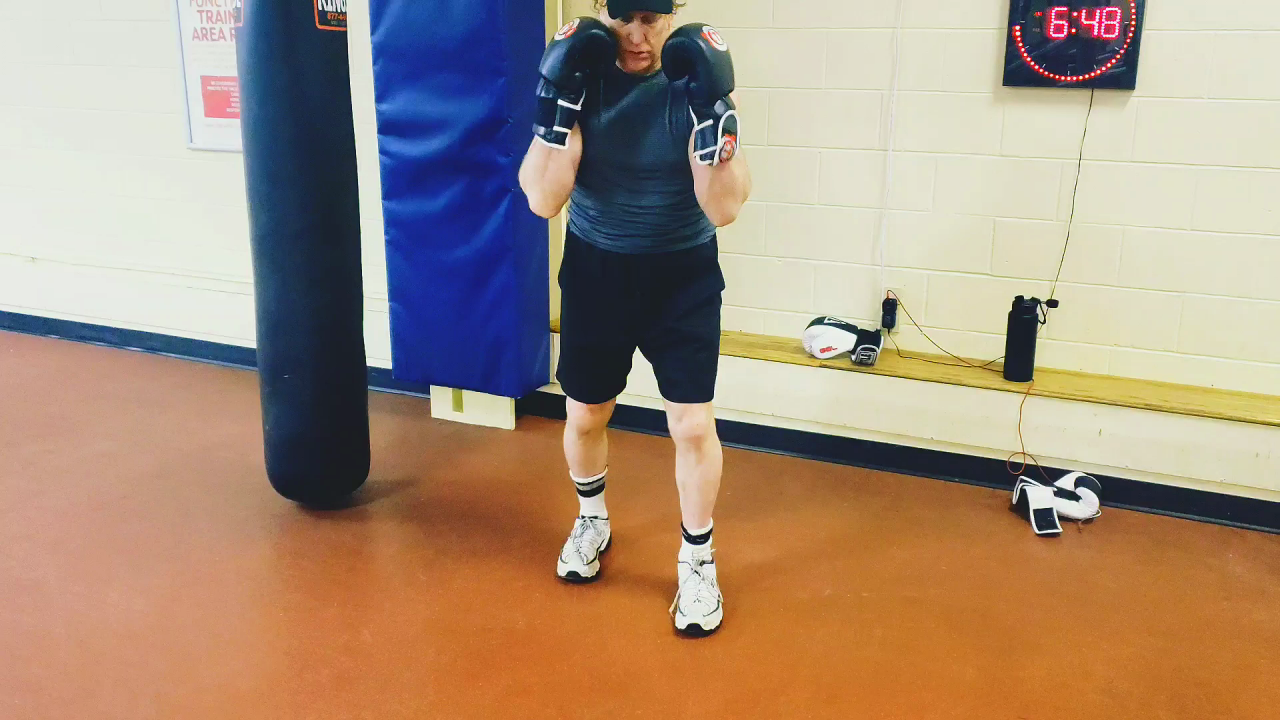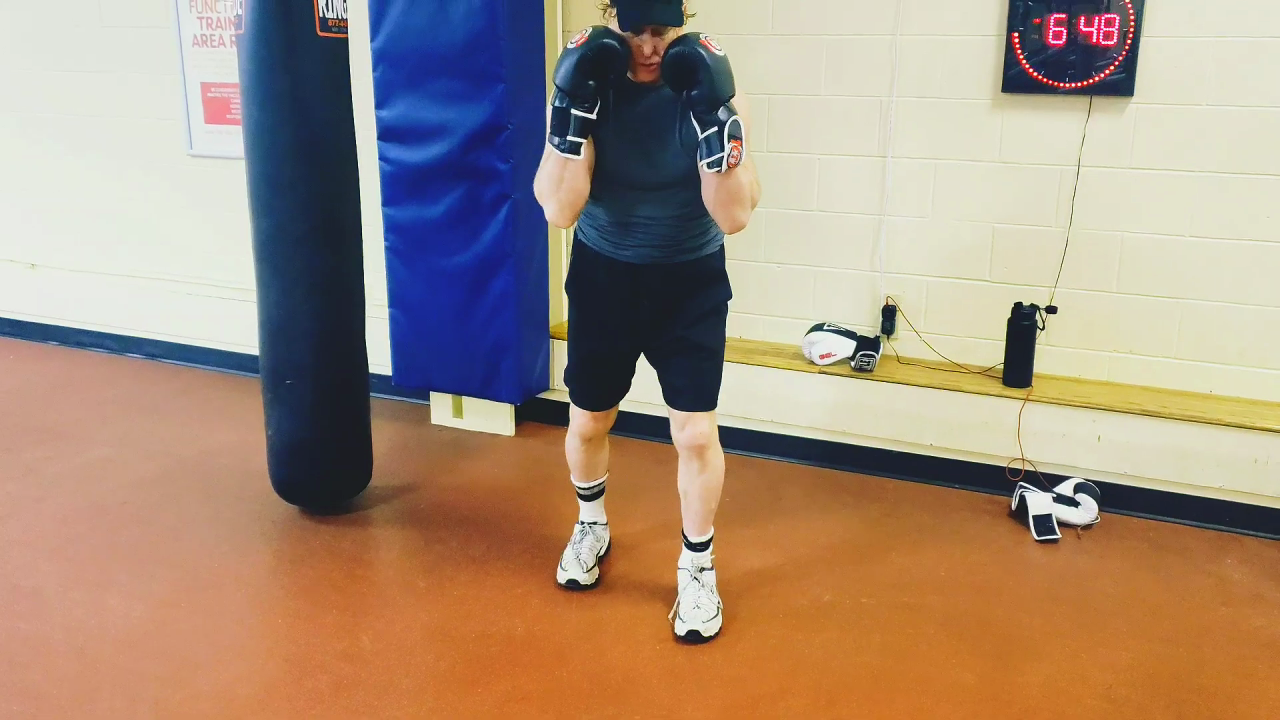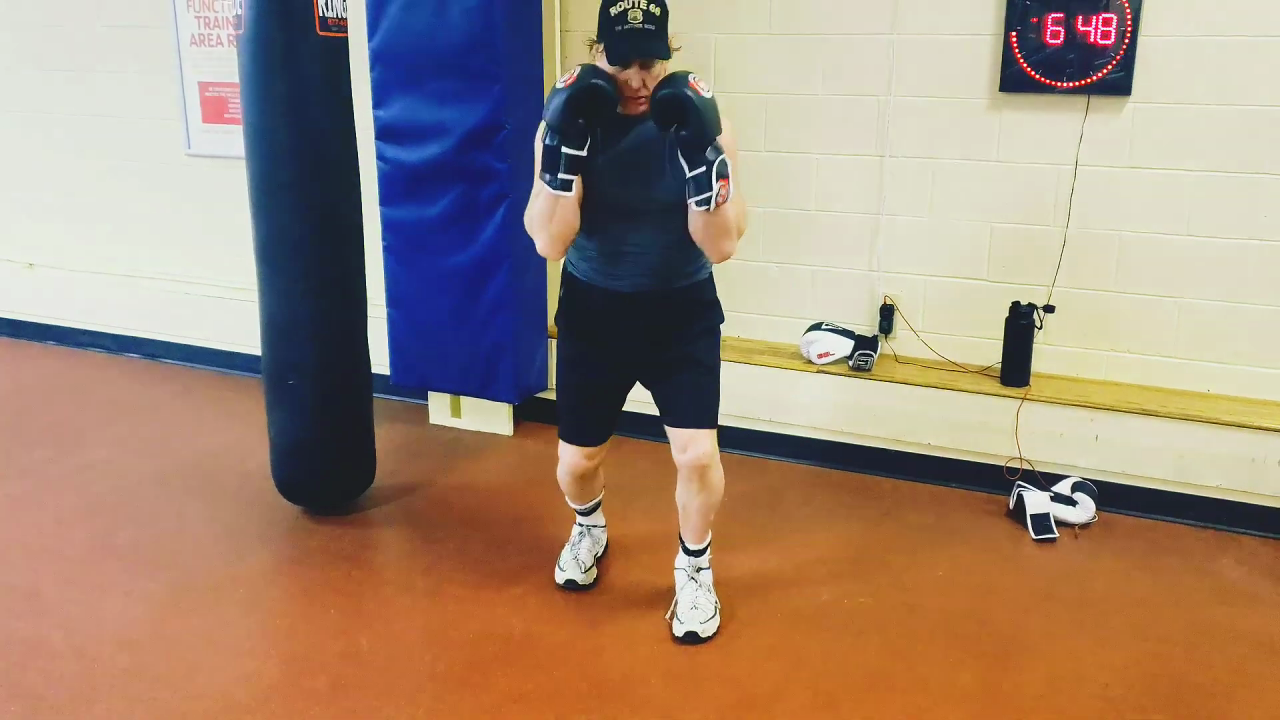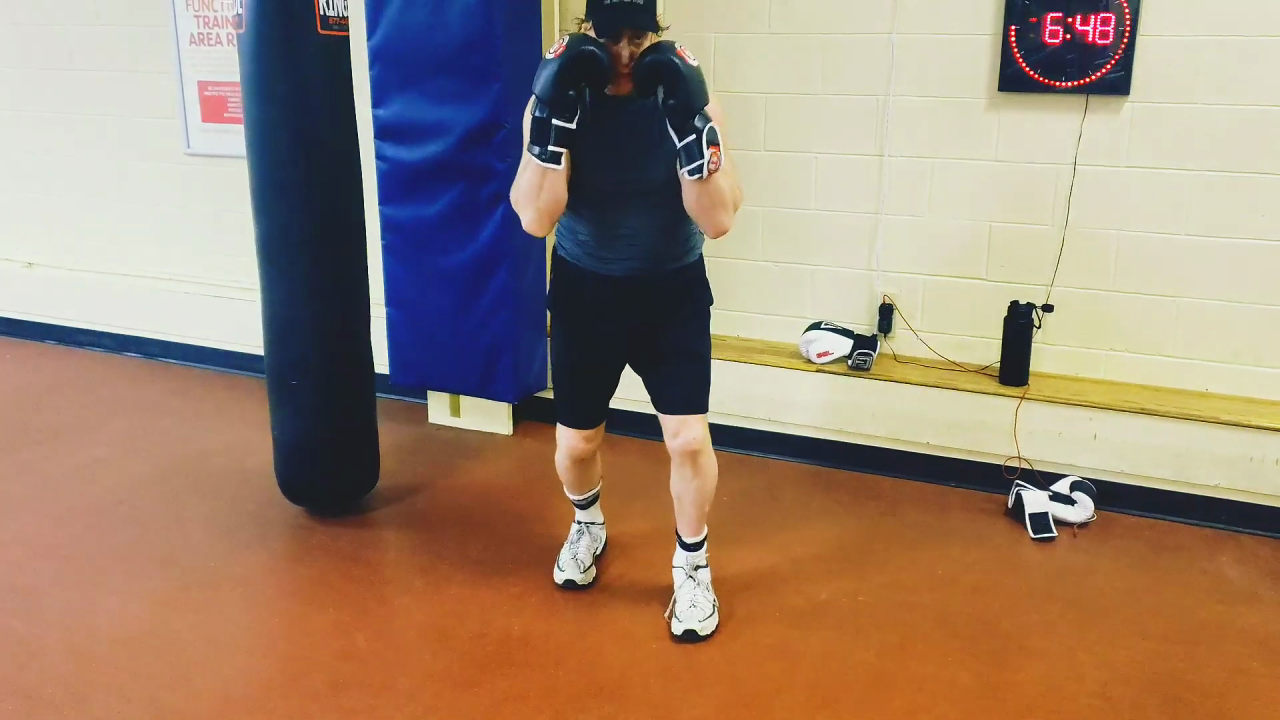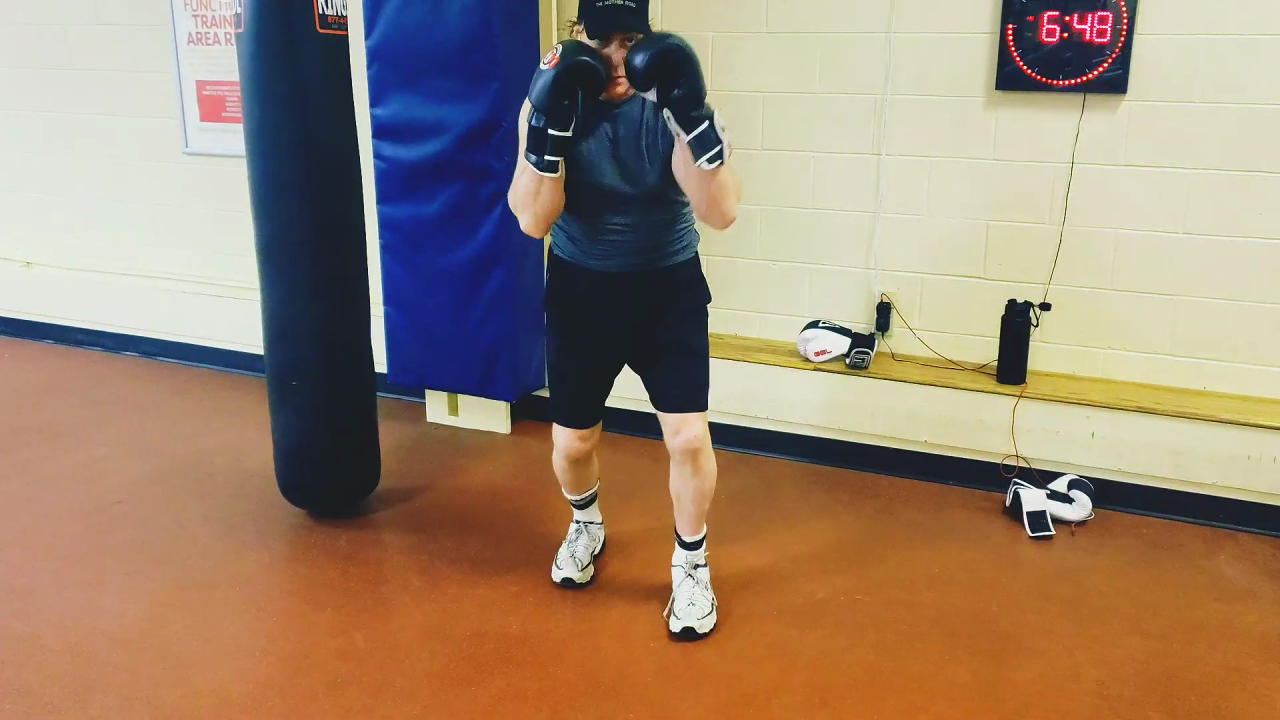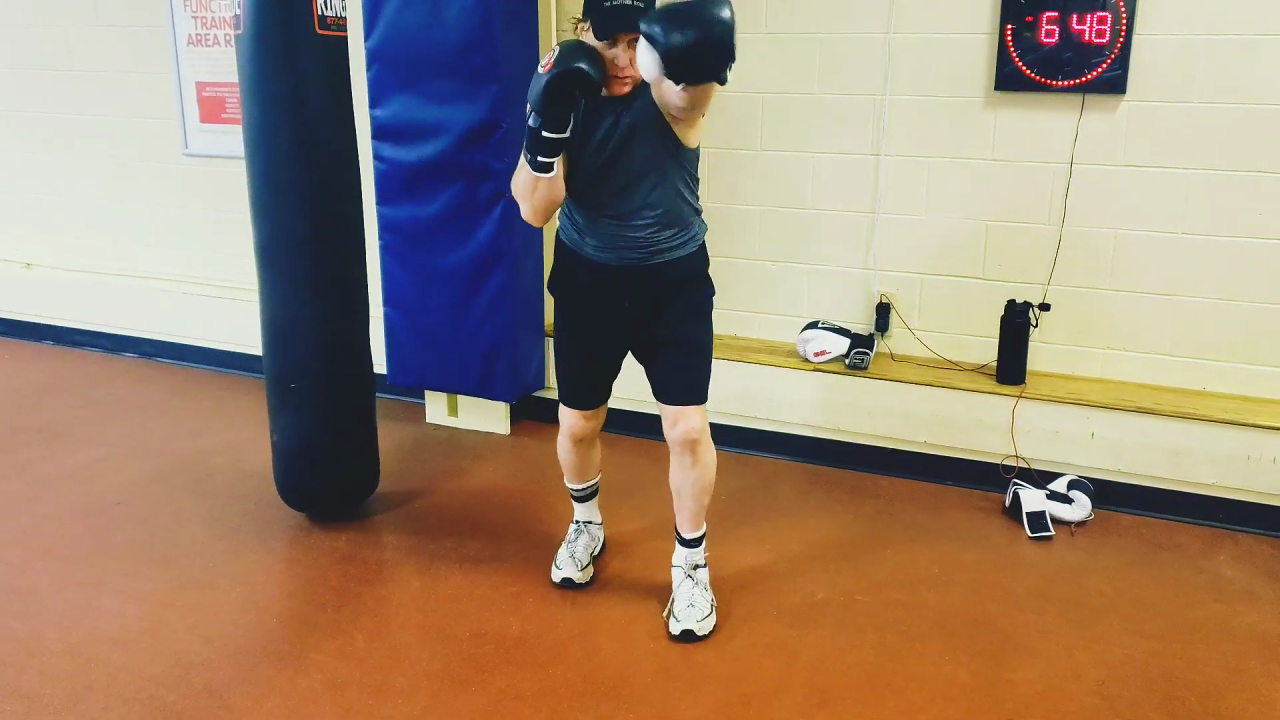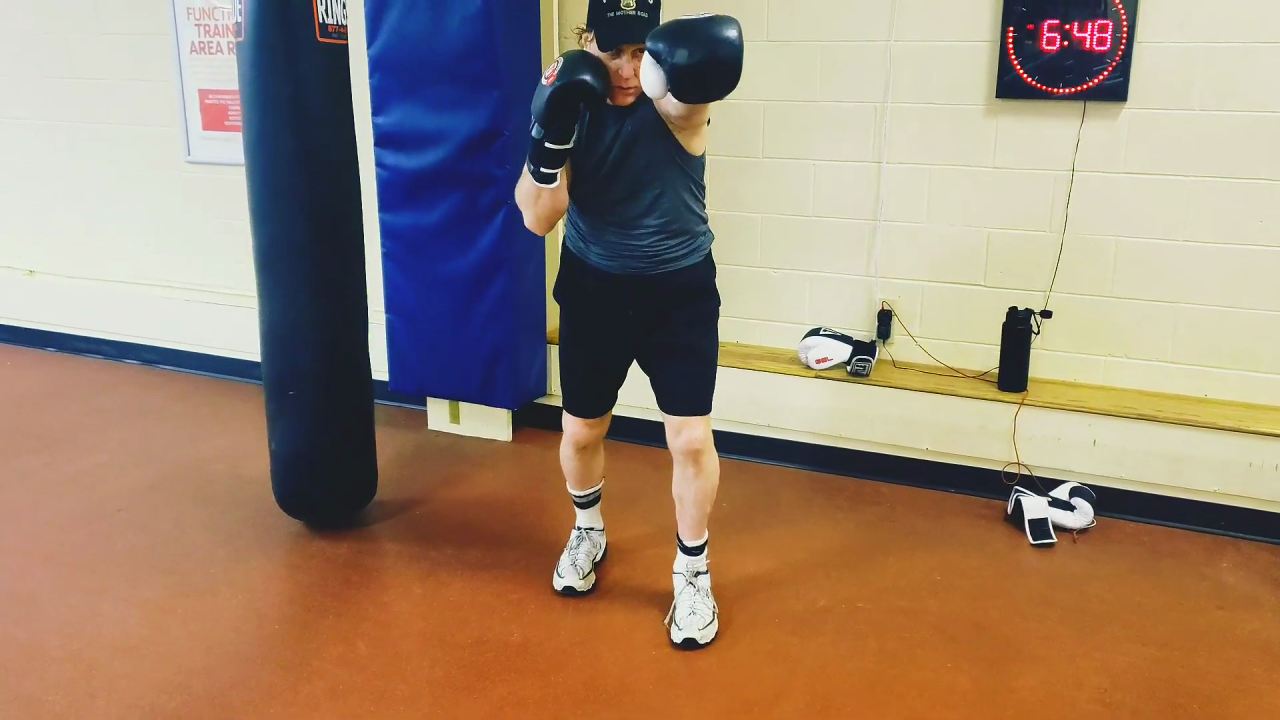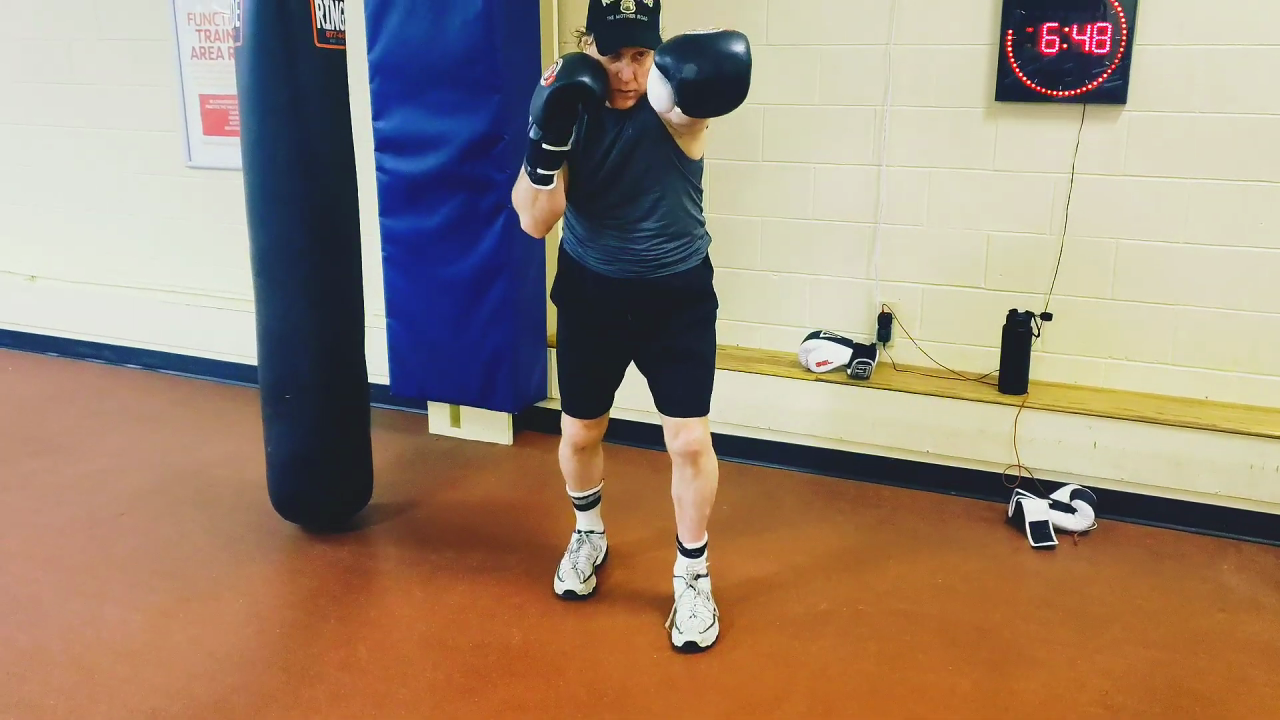
dt=0.3s
person 1, frame 1
left shoulder: (699, 82)
right shoulder: (578, 80)
left elbow: (724, 208)
right elbow: (542, 200)
left wrist: (713, 107)
right wrist: (558, 97)
left hip: (683, 276)
right hip: (596, 270)
left knee: (693, 424)
right knee: (585, 415)
left ankle: (697, 561)
right ankle: (592, 520)
person 1, frame 2
left shoulder: (711, 90)
right shoulder: (586, 87)
left elbow: (734, 215)
right elbow: (559, 210)
left wrist: (715, 113)
right wrist: (573, 107)
left hip: (690, 284)
right hip: (603, 278)
left knee: (696, 433)
right knee: (588, 422)
left ankle: (697, 567)
right ankle: (591, 526)
person 1, frame 3
left shoulder: (700, 121)
right shoulder: (567, 118)
left elbow: (721, 246)
right elbow: (550, 243)
left wrist: (701, 151)
right wrist: (565, 143)
left hip: (683, 310)
right hip: (594, 309)
left knee: (697, 455)
right knee: (577, 459)
left ankle: (694, 570)
right ankle: (589, 530)
person 1, frame 4
left shoulder: (686, 101)
right shoulder: (558, 98)
left elbow: (717, 221)
right elbow: (536, 219)
left wrist: (691, 122)
right wrist: (553, 116)
left hip: (672, 292)
right hip: (585, 293)
left knee: (689, 440)
right knee: (576, 443)
left ankle: (691, 566)
right ankle: (588, 525)
person 1, frame 5
left shoulder: (674, 103)
right shoulder: (550, 102)
left elbow: (719, 213)
right elbow: (533, 221)
left wrist: (690, 110)
right wrist: (550, 121)
left hip: (669, 290)
right hip: (581, 292)
left knee: (688, 438)
right knee: (572, 440)
left ankle: (691, 565)
right ankle: (587, 524)
person 1, frame 6
left shoulder: (669, 86)
right shoulder: (564, 94)
left elbow: (693, 83)
right elbow: (534, 209)
right wrist: (546, 123)
left hip: (673, 282)
right hip: (588, 280)
left knee: (687, 428)
right knee: (577, 422)
left ankle: (690, 565)
right ankle: (586, 524)
person 1, frame 7
left shoulder: (672, 98)
right shoulder: (570, 101)
left elbow: (688, 87)
right elbow: (537, 218)
left wrist: (690, 67)
right wrist: (550, 132)
left hip: (680, 290)
right hip: (593, 288)
left knee: (691, 439)
right knee: (581, 430)
left ankle: (692, 572)
right ankle: (588, 531)
person 1, frame 8
left shoulder: (669, 103)
right shoulder: (569, 104)
left elbow: (692, 96)
right elbow: (534, 221)
left wrist: (696, 76)
right wrist: (548, 134)
left hip: (677, 293)
right hip: (590, 292)
left knee: (689, 442)
right knee: (579, 432)
left ankle: (693, 575)
right ankle: (589, 534)
